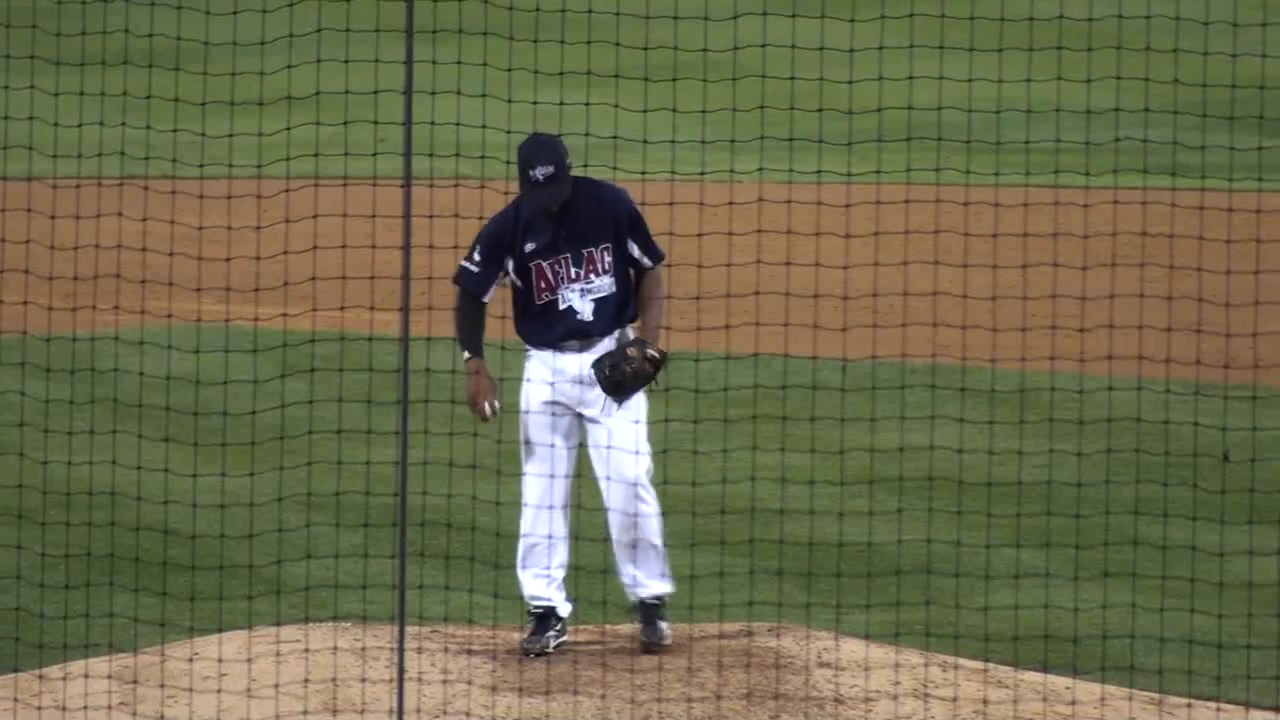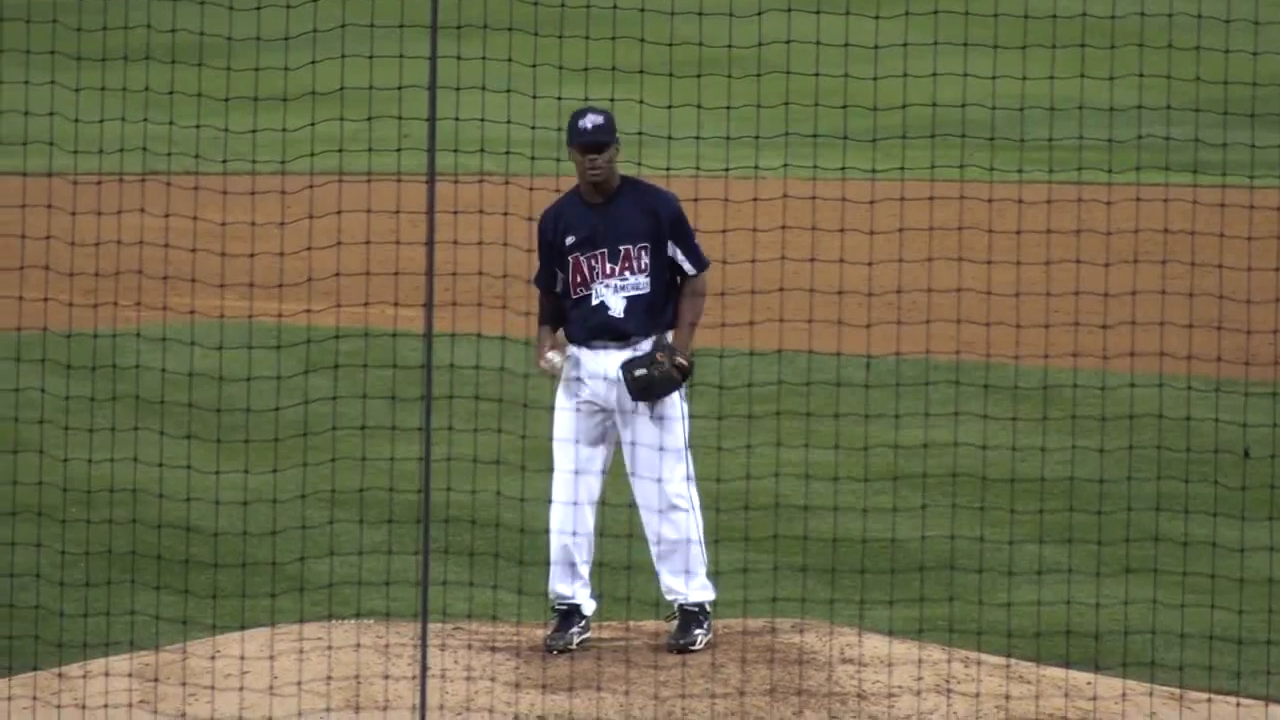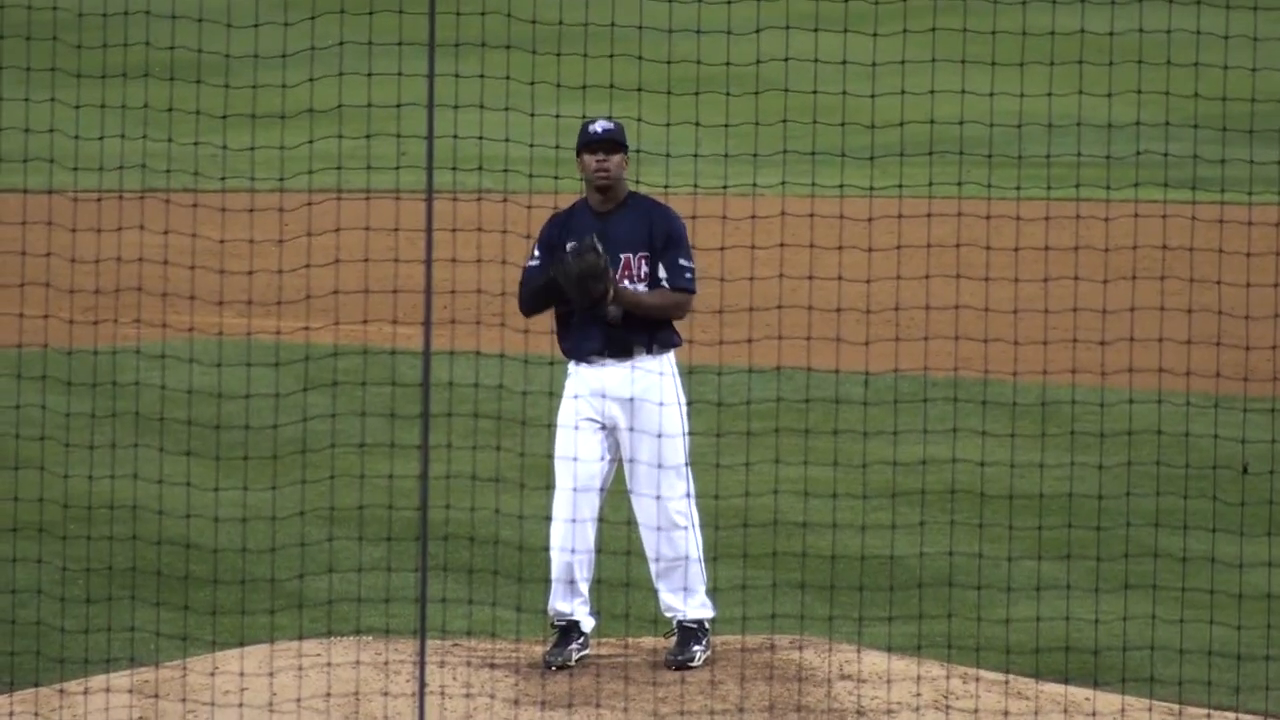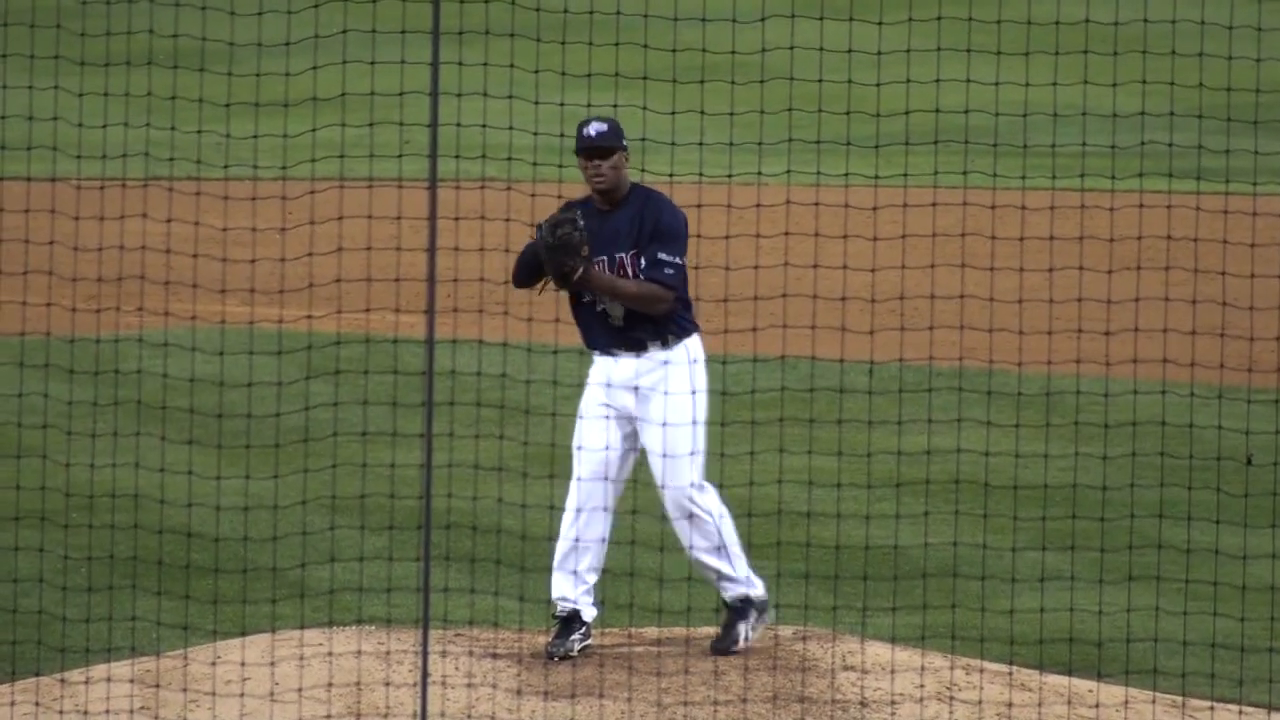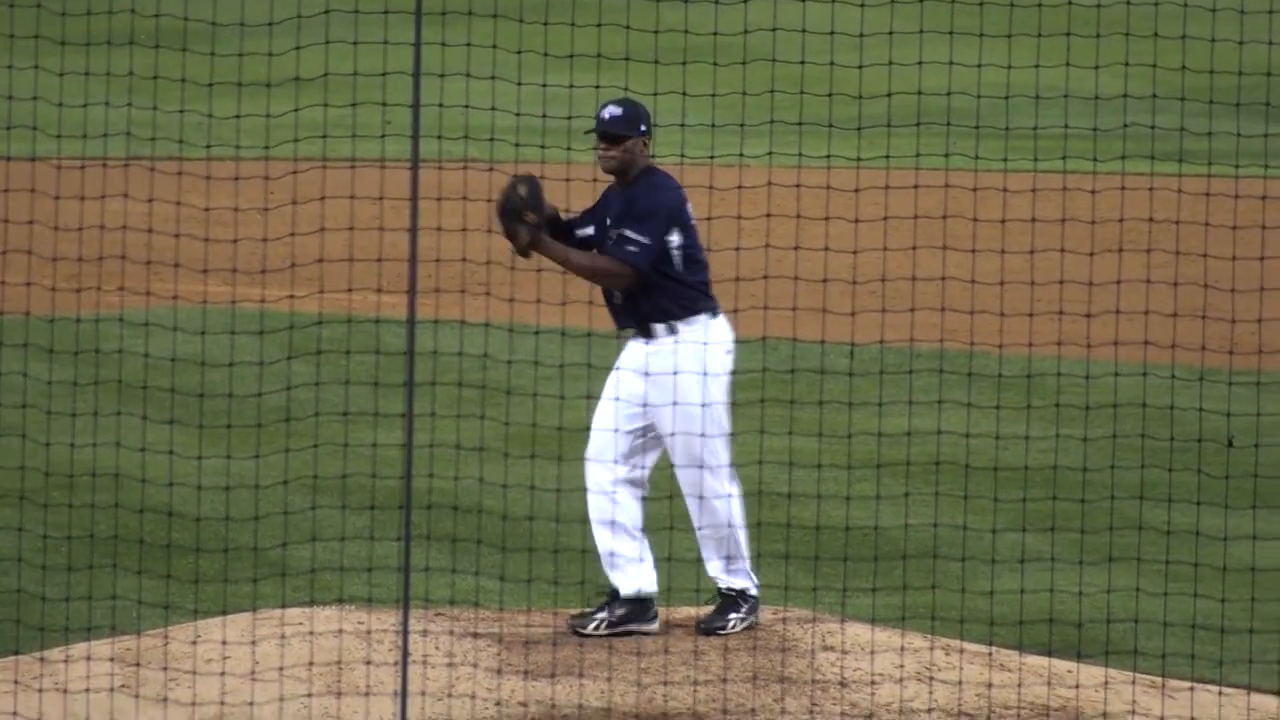
dt=0.5s
person 1, frame 1
left shoulder: (611, 204)
right shoulder: (507, 226)
left elbow: (649, 269)
right elbow: (471, 294)
left wrist: (650, 335)
right wrist: (473, 364)
left hip: (610, 358)
right hip: (546, 366)
left knee: (628, 483)
right knee: (542, 491)
left ankle: (649, 597)
right ankle: (548, 610)
person 1, frame 2
left shoulder: (657, 205)
right shoulder: (555, 219)
left elbow: (694, 280)
left wrist: (679, 345)
right wrist: (546, 333)
right hip: (584, 364)
left knee: (667, 486)
right knee: (570, 490)
left ankle: (693, 605)
right ankle: (573, 607)
person 1, frame 3
left shoulder: (660, 220)
right shoulder: (560, 227)
left elbow: (681, 300)
right elbow: (528, 302)
left wrist: (618, 294)
right wrist: (564, 278)
left hip: (649, 373)
right hip: (585, 379)
left knee: (667, 502)
right knee: (572, 504)
left ankle: (692, 622)
right ankle: (572, 623)
person 1, frame 4
left shoulder: (660, 213)
right shoulder: (573, 217)
left elbow: (659, 298)
right elbow: (522, 276)
left wrist: (587, 275)
right wrist: (541, 251)
left hip: (670, 361)
right hip: (608, 367)
left knee: (685, 488)
right knee: (588, 488)
left ankle: (746, 597)
right ankle: (573, 613)
person 1, frame 5
left shoulder: (656, 194)
right shoulder: (617, 196)
left elbow: (616, 272)
right elbow: (574, 236)
left wrist: (545, 245)
right wrist: (540, 220)
left hip: (689, 343)
right hip: (643, 348)
left knee: (703, 472)
right knee: (610, 466)
left ankle: (739, 591)
right ankle: (634, 597)
